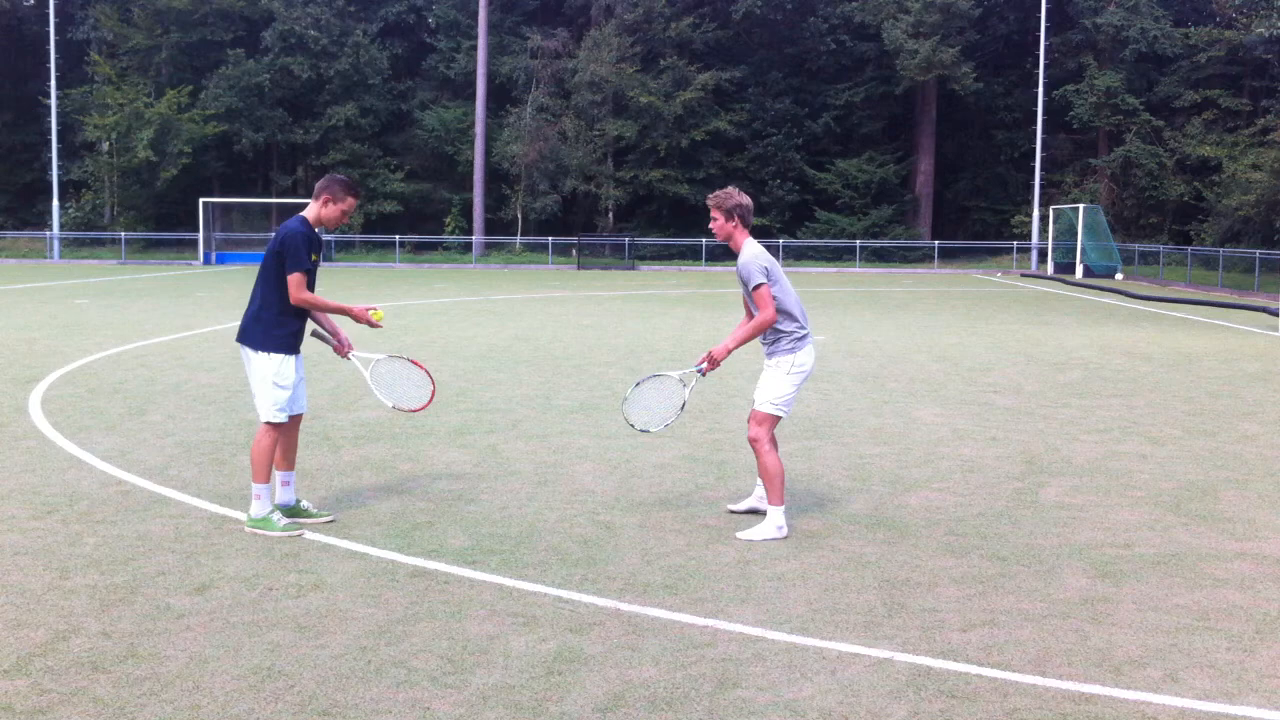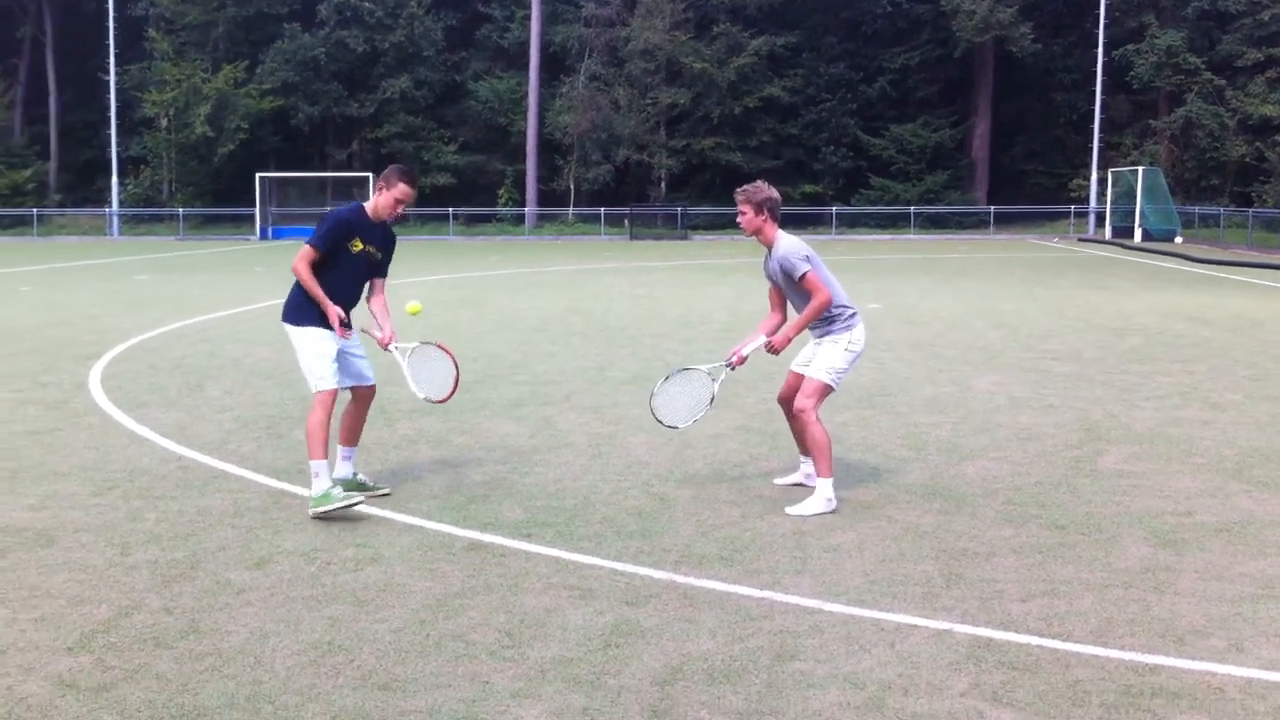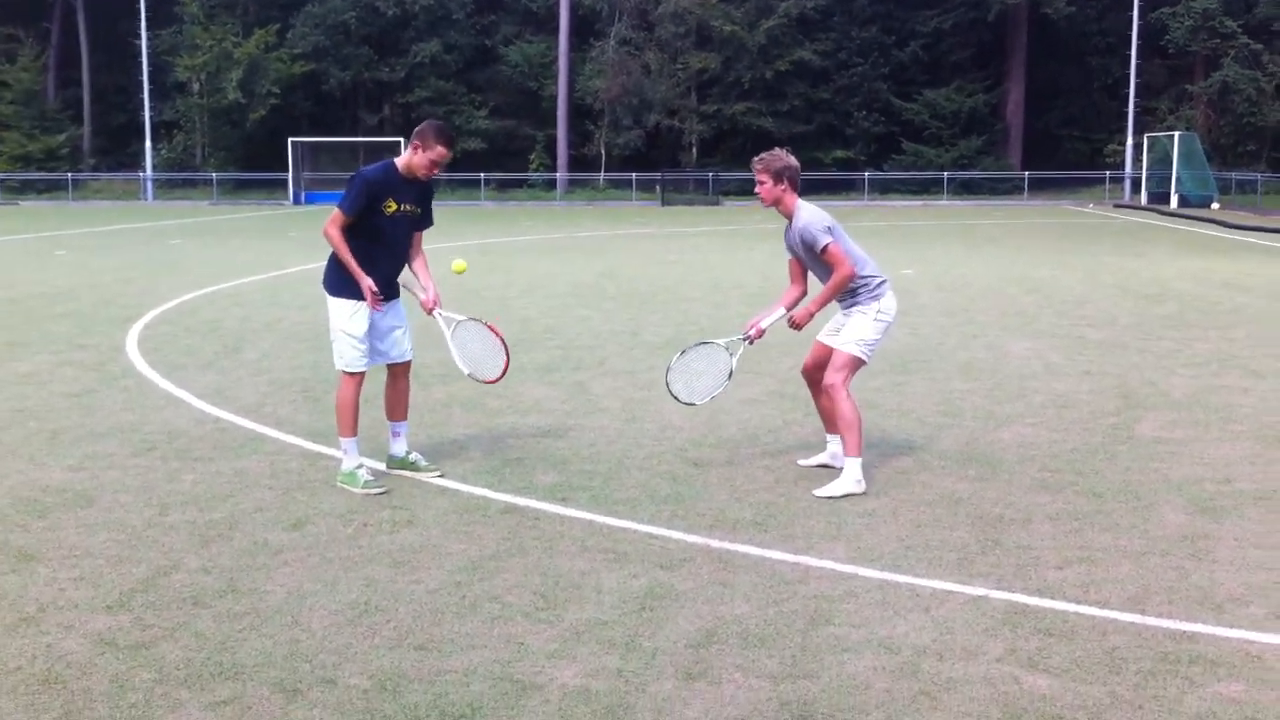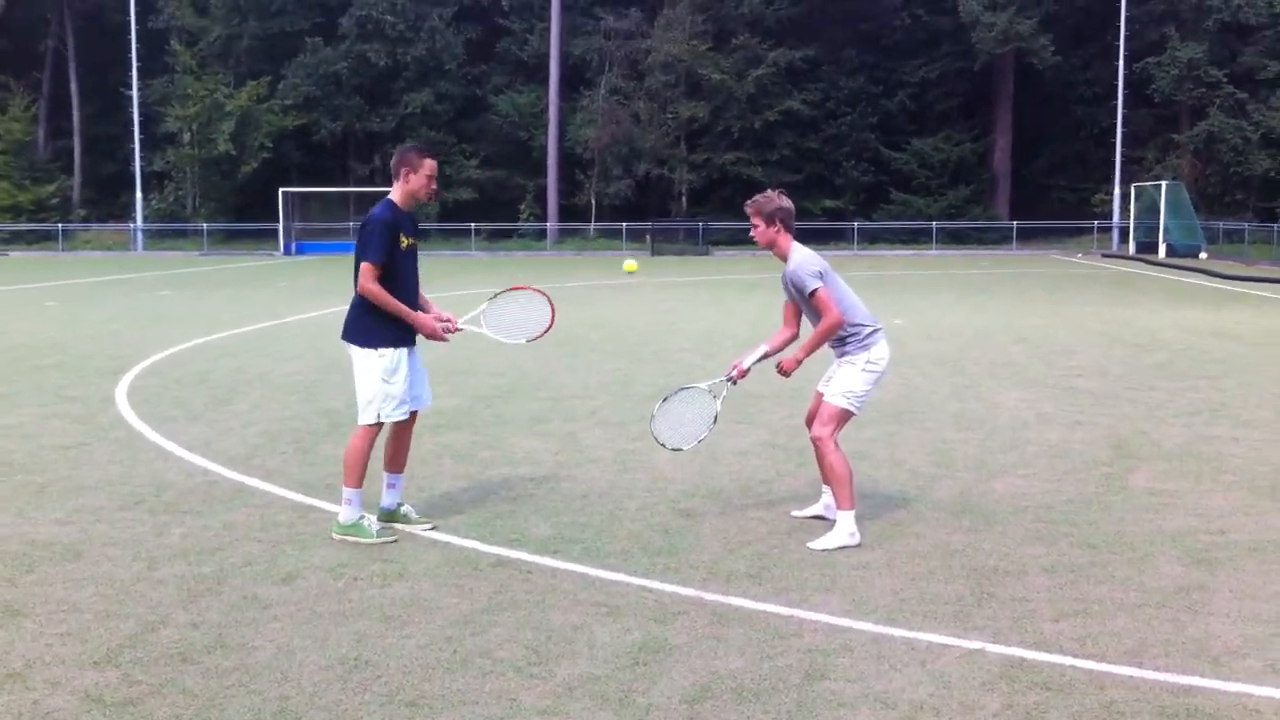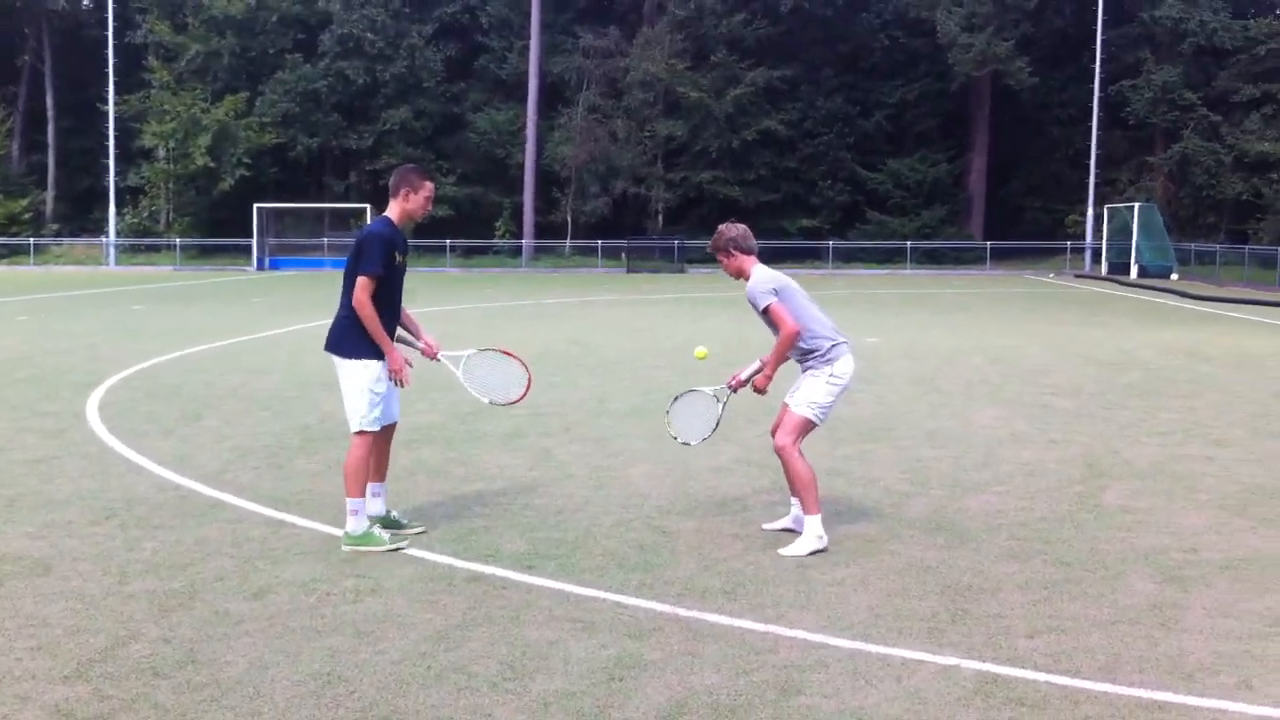
dt=1s
person 1, frame 1
left shoulder: (311, 238)
right shoulder: (295, 234)
right elbow: (298, 297)
left wrist: (335, 333)
right wrist: (350, 312)
left hip: (285, 344)
right hip: (267, 342)
left knee: (292, 418)
right knee: (273, 422)
left ankle: (286, 500)
right ankle: (259, 511)
person 1, frame 2
left shoulder: (387, 239)
right shoulder: (341, 219)
left elbow: (376, 291)
right elbow: (300, 264)
left wrist: (386, 327)
right wrist: (328, 306)
left hip: (339, 323)
right hip: (308, 319)
left knee: (365, 389)
right knee: (326, 392)
left ankle: (345, 473)
right ankle: (321, 487)
person 1, frame 3
left shoulder: (422, 190)
right shoulder: (371, 179)
left elbow: (414, 246)
right elbow: (332, 228)
left wrist: (428, 286)
right wrist: (360, 277)
left hip: (388, 292)
right hip: (350, 290)
left knee: (400, 365)
right knee: (353, 372)
left ankle: (399, 451)
right ankle: (350, 465)
person 1, frame 4
left shoulder: (408, 220)
right shoulder: (381, 219)
right elbow: (367, 286)
left wrist: (433, 314)
right wrist: (417, 320)
left hip: (400, 340)
right hip: (374, 339)
left knee: (406, 417)
right knee: (372, 423)
left ankle: (390, 505)
right ankle: (348, 517)
person 1, frame 5
left shoulder: (397, 237)
right shoulder: (376, 235)
right elbow: (360, 299)
left wrist: (421, 337)
right wrist: (391, 351)
left hip: (374, 351)
right hip: (358, 349)
left knee: (384, 428)
right knee: (365, 432)
left ankle: (377, 511)
right ankle: (356, 527)
person 2, frame 1
left shoulder: (749, 260)
right shoulder: (749, 257)
left elbow: (768, 316)
right elbow: (752, 318)
left wrist: (728, 347)
right wrist: (719, 351)
left hip: (789, 355)
right hip: (783, 354)
left knee: (758, 435)
right knee: (759, 427)
left ankle: (776, 521)
right ankle: (763, 495)
person 2, frame 2
left shoulder: (787, 250)
right shoulder: (770, 259)
left elbow: (823, 298)
right elbow: (778, 313)
left wrist: (787, 336)
right wrist: (747, 345)
left hip: (842, 333)
right hip: (823, 335)
left knee: (805, 406)
right knee: (787, 398)
left ankle: (824, 493)
right ankle: (810, 468)
person 2, frame 3
left shoulder: (808, 222)
right shoulder: (792, 230)
left elbow: (846, 270)
right elbow: (798, 287)
left wrist: (811, 310)
right wrist: (763, 318)
left hip: (872, 302)
right hip: (853, 305)
left knee: (834, 382)
right knee: (812, 370)
left ankle: (853, 473)
right ankle: (836, 449)
person 2, frame 4
left shoulder: (800, 265)
right shoulder: (790, 271)
left elbow: (834, 318)
right elbow: (789, 329)
left wrist: (798, 357)
right wrist: (750, 359)
left hip: (864, 351)
right hip: (851, 352)
left knee: (823, 434)
right knee: (814, 422)
left ankle: (847, 527)
right ankle: (830, 501)
person 2, frame 5
left shoulder: (756, 285)
right shoulder: (770, 278)
left elbow: (791, 330)
left wrist: (767, 373)
right wrist: (753, 370)
left hip: (828, 366)
right hip: (825, 363)
left knee: (786, 444)
right knee: (781, 433)
left ankle: (814, 532)
right ankle: (799, 514)
